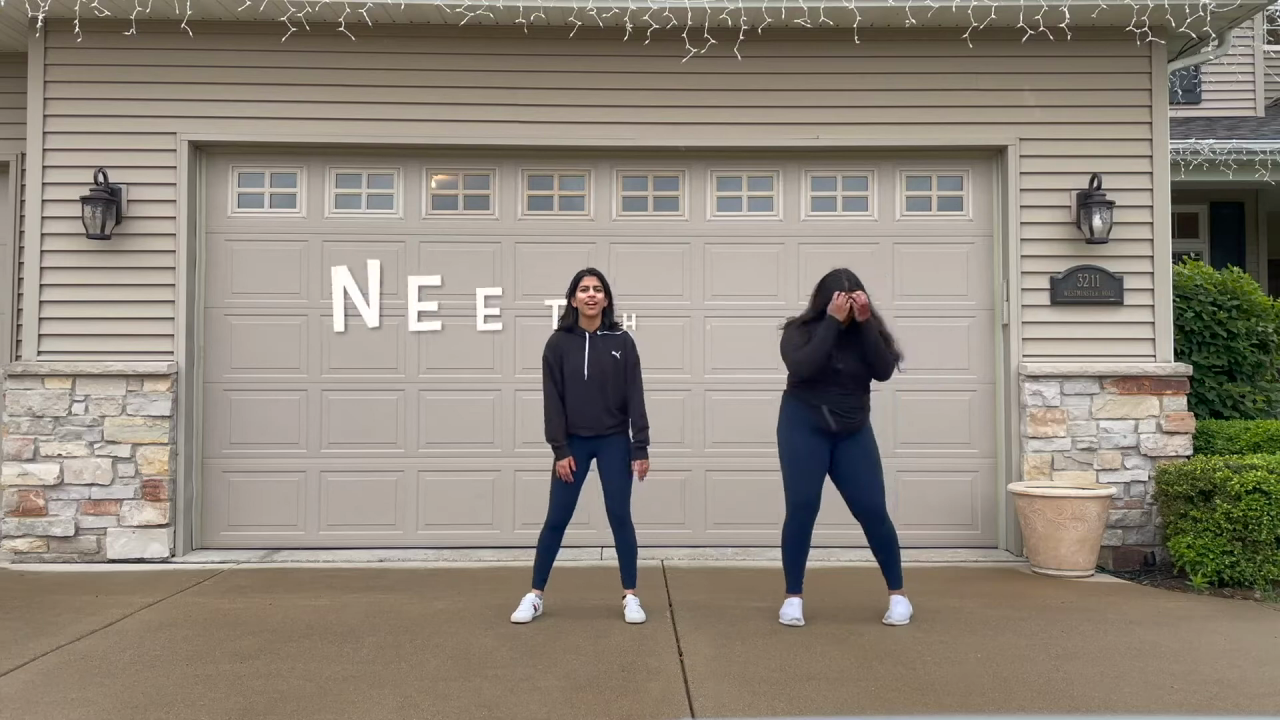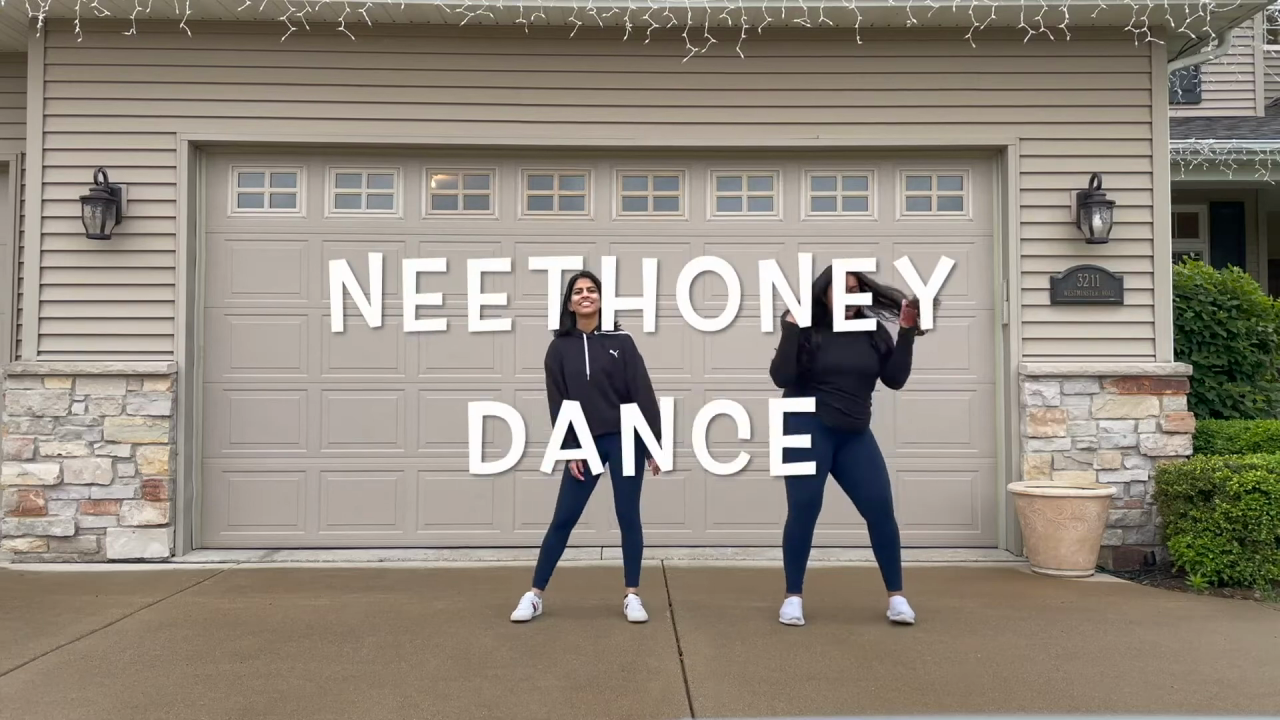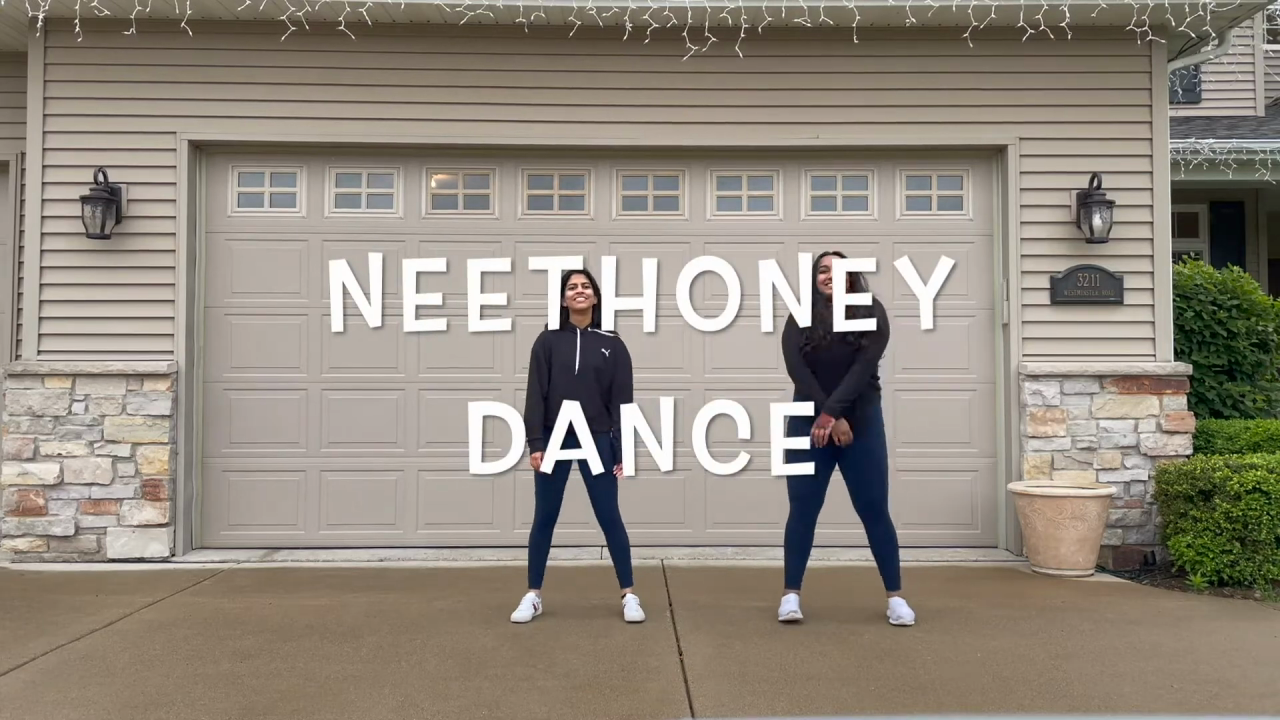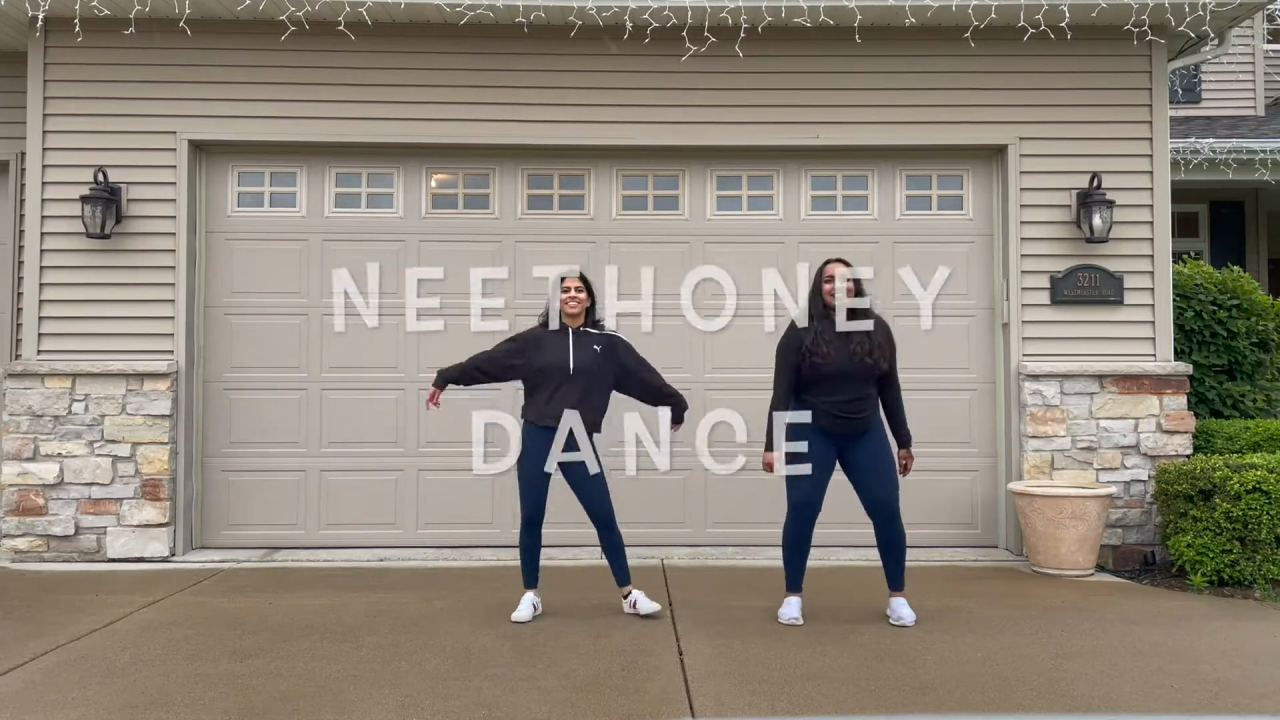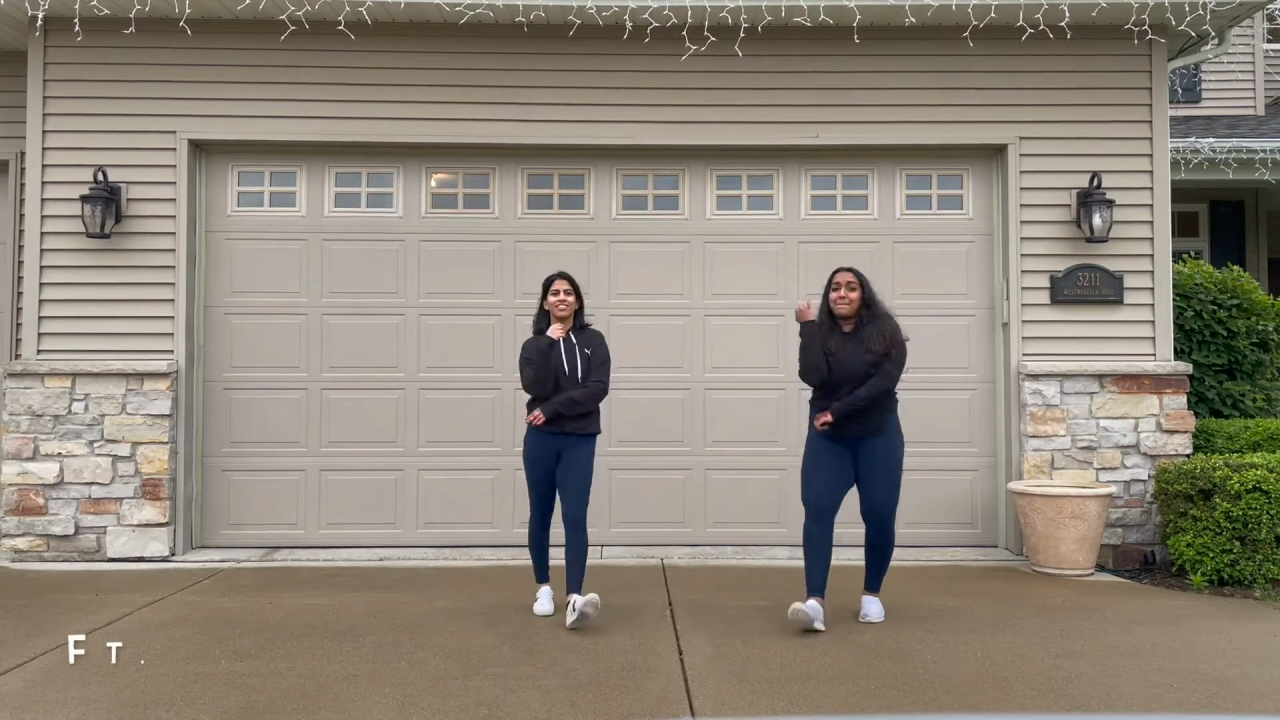
dt=1s
person 1, frame 1
left shoulder: (866, 332)
right shoulder: (800, 330)
left elbow: (884, 371)
right elbow: (802, 368)
left wrist: (865, 323)
right wrist: (832, 322)
left hip: (853, 433)
right hip: (804, 429)
left knee: (872, 511)
right knee: (801, 510)
left ankle: (898, 594)
right ankle: (793, 597)
person 1, frame 2
left shoulder: (873, 332)
right shoulder: (807, 331)
left elbow: (895, 379)
right elbow: (782, 379)
left wrist: (907, 332)
right wrist: (790, 329)
left hip: (855, 434)
right hip: (807, 428)
left knee: (880, 509)
right knee: (804, 510)
left ankle: (896, 596)
right ankle: (793, 596)
person 1, frame 3
left shoulder: (871, 316)
right shoulder: (800, 320)
left elbow: (862, 368)
right elbow: (798, 371)
left wrist: (831, 412)
right wrist: (828, 418)
left hip: (862, 426)
right hip: (809, 425)
left knee: (874, 510)
right knee: (803, 508)
left ankle: (895, 596)
right ankle: (791, 594)
person 1, frame 4
left shoulder: (876, 331)
right shoulder: (801, 332)
left elbow: (890, 389)
right elbow: (782, 391)
left wrist: (904, 442)
right wrist: (771, 445)
left hip: (866, 434)
right hip: (812, 434)
left knee: (887, 511)
right knee: (801, 511)
left ankle: (897, 597)
right ankle: (793, 596)
person 1, frame 5
left shoulder: (884, 332)
right shoulder: (819, 333)
left elbow: (886, 381)
right elbow: (814, 378)
left wrist: (837, 410)
right wrist: (806, 327)
left hip: (879, 437)
right hip: (828, 439)
left knee: (879, 516)
right knee: (817, 510)
left ankle: (871, 595)
right ankle: (815, 602)
person 2, frame 1
left shoulder: (621, 342)
right shoulder: (558, 343)
left elbow: (634, 397)
right elbow: (553, 400)
left wrist: (640, 448)
right wrist: (560, 450)
left hip: (614, 442)
right hip: (573, 444)
left knee: (620, 518)
right knee: (556, 520)
left ankle: (630, 597)
right ankle: (535, 596)
person 2, frame 2
left shoulder: (621, 342)
right shoulder: (560, 348)
left elbow: (642, 394)
right elbow: (558, 403)
left wrist: (652, 444)
right wrist: (569, 451)
left hip: (623, 440)
right hip: (583, 443)
left knee: (628, 518)
right knee: (563, 519)
left ankle: (631, 595)
right ankle: (535, 594)
person 2, frame 3
left shoulder: (611, 344)
right shoulder: (549, 341)
left elbow: (621, 398)
right elbow: (536, 393)
left wrist: (621, 449)
right wrist: (535, 442)
left hip: (596, 442)
right hip: (554, 440)
left knee: (610, 518)
right knee: (545, 519)
left ankle: (629, 595)
right ankle: (533, 596)
person 2, frame 4
left shoulder: (607, 341)
right shoulder: (537, 339)
left elbow: (642, 375)
right elbow: (490, 362)
left wrist: (676, 404)
right wrist: (444, 378)
left hip: (578, 443)
right hip: (536, 439)
left knee: (604, 517)
right knee: (531, 519)
left ankle: (629, 593)
right ankle: (531, 595)
person 2, frame 5
left shoulder: (593, 340)
right shoulder: (535, 344)
left elbow: (597, 389)
right elbow: (534, 386)
left wrist: (552, 408)
right wrist: (547, 342)
left hip: (580, 441)
right hip: (541, 441)
left knee: (575, 516)
right knee: (541, 515)
left ankle: (575, 599)
right ankle: (544, 588)
